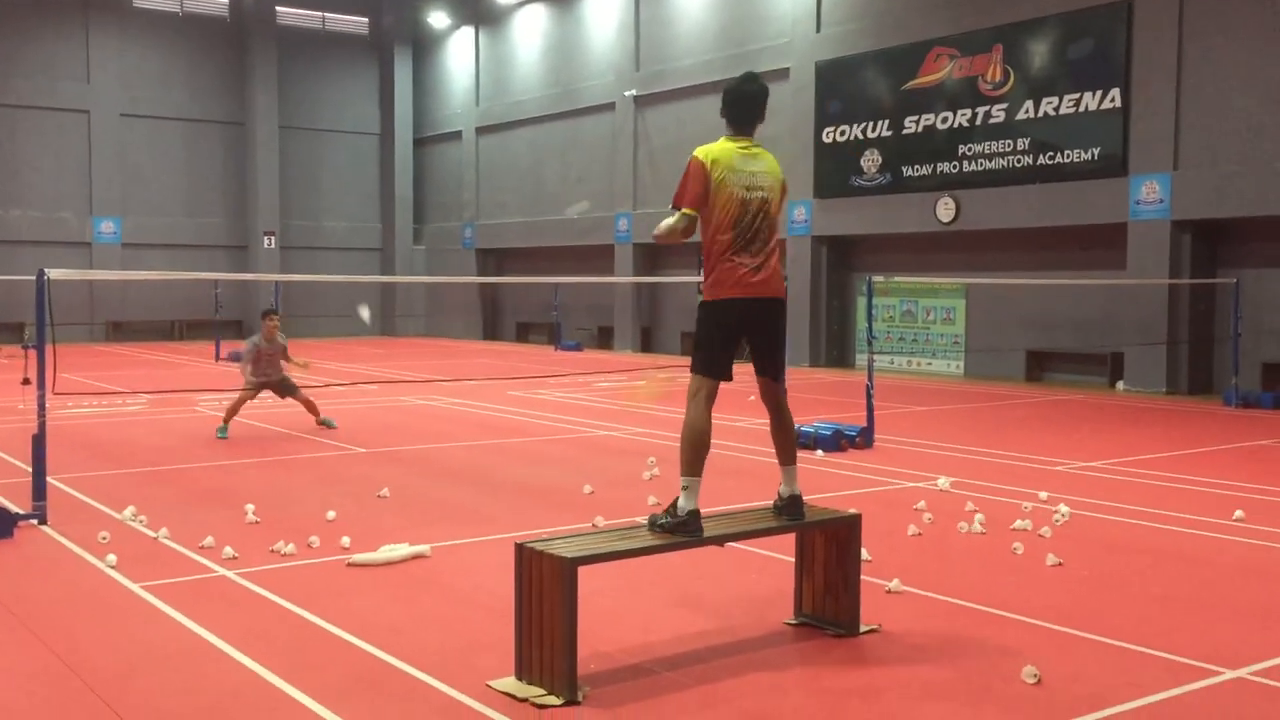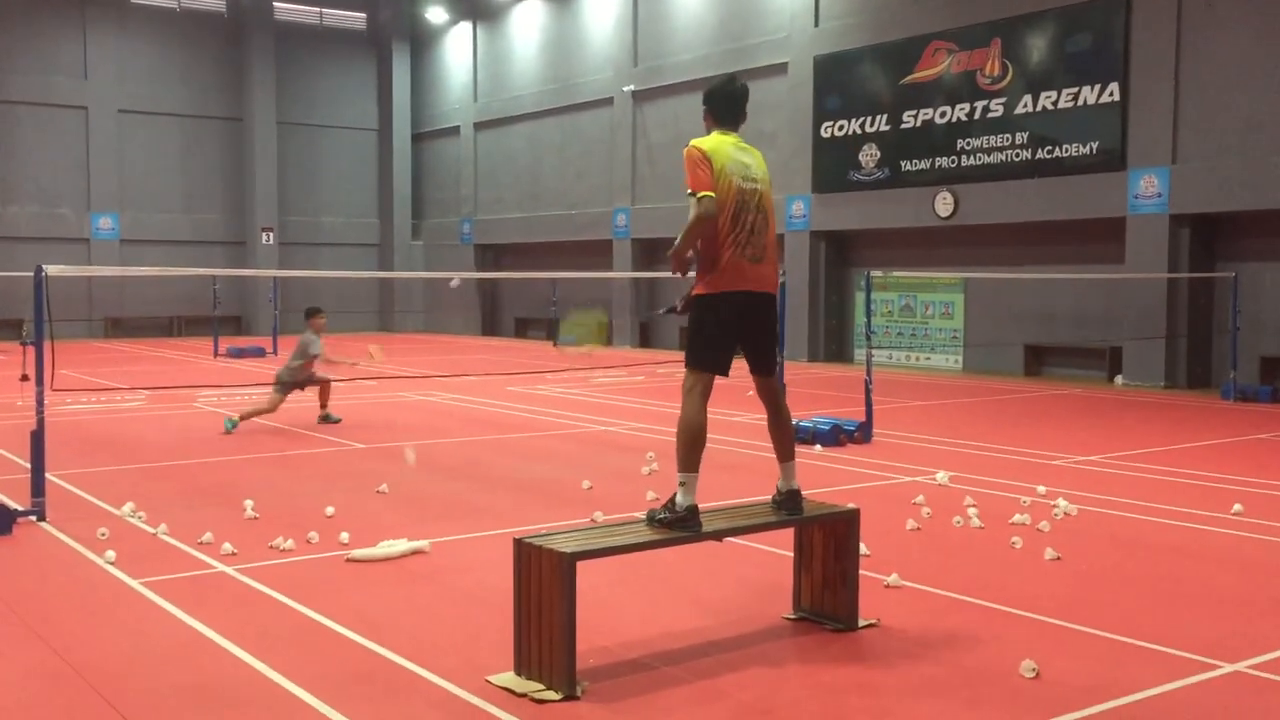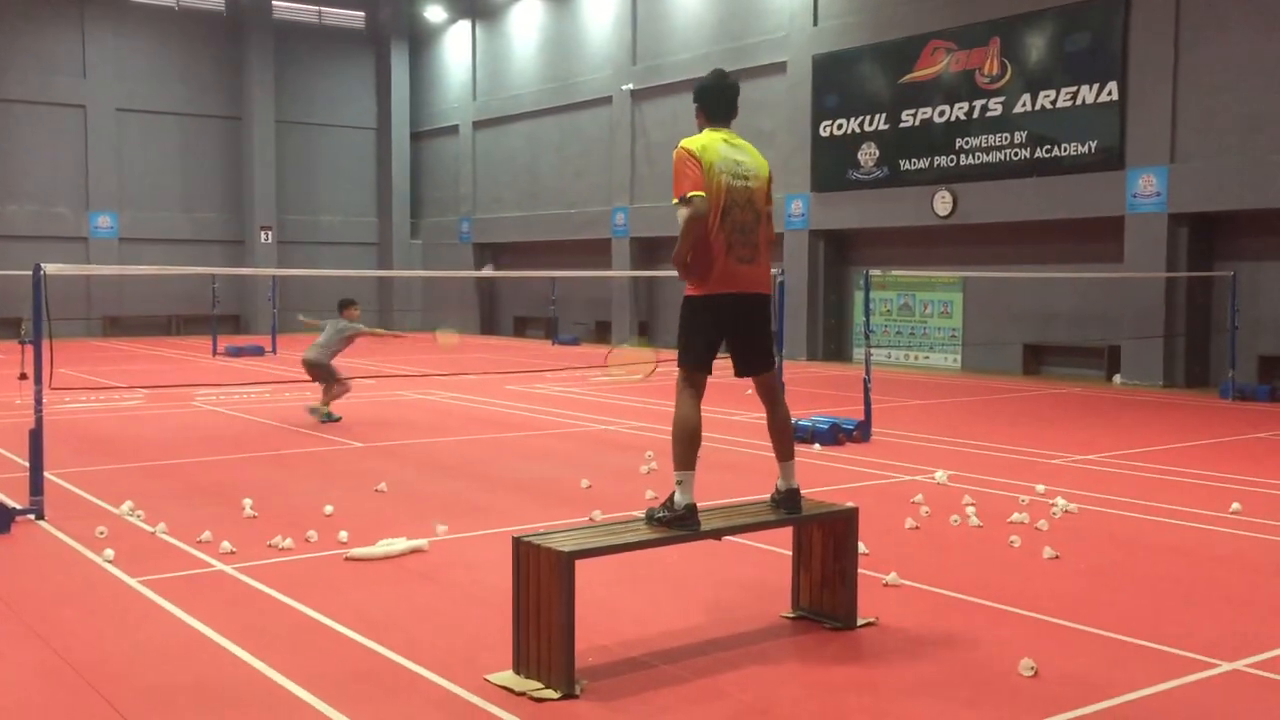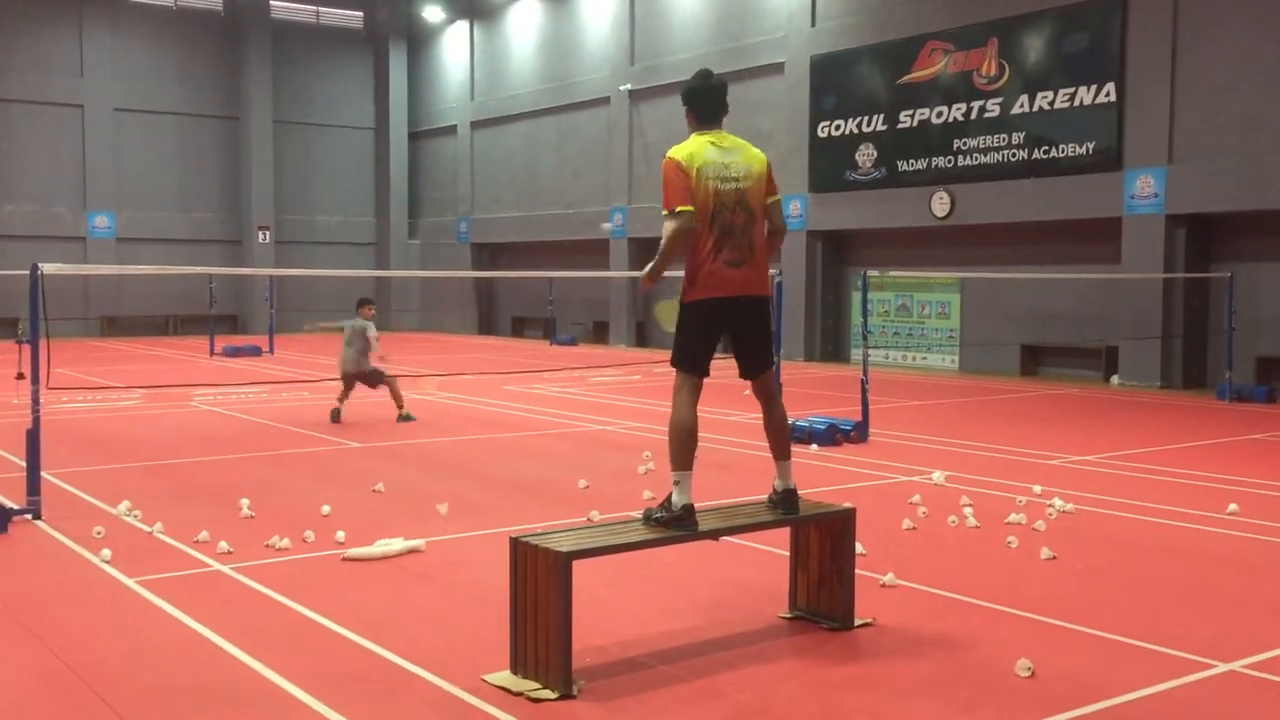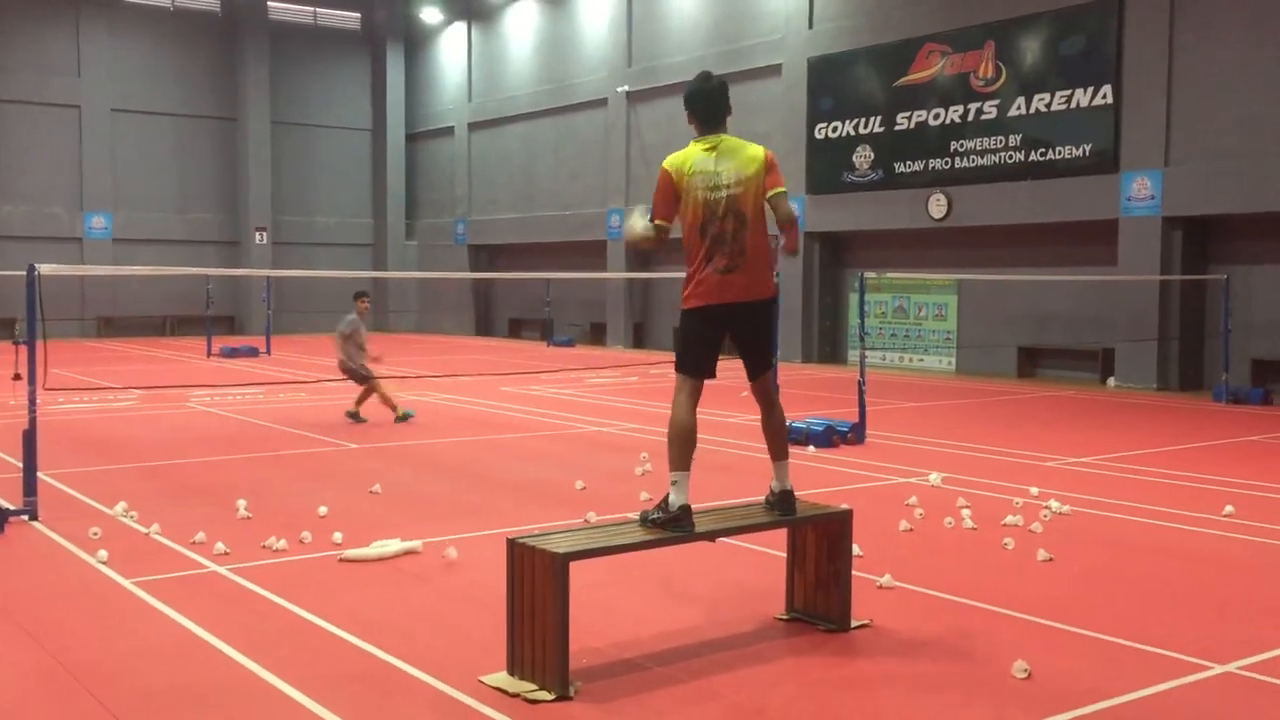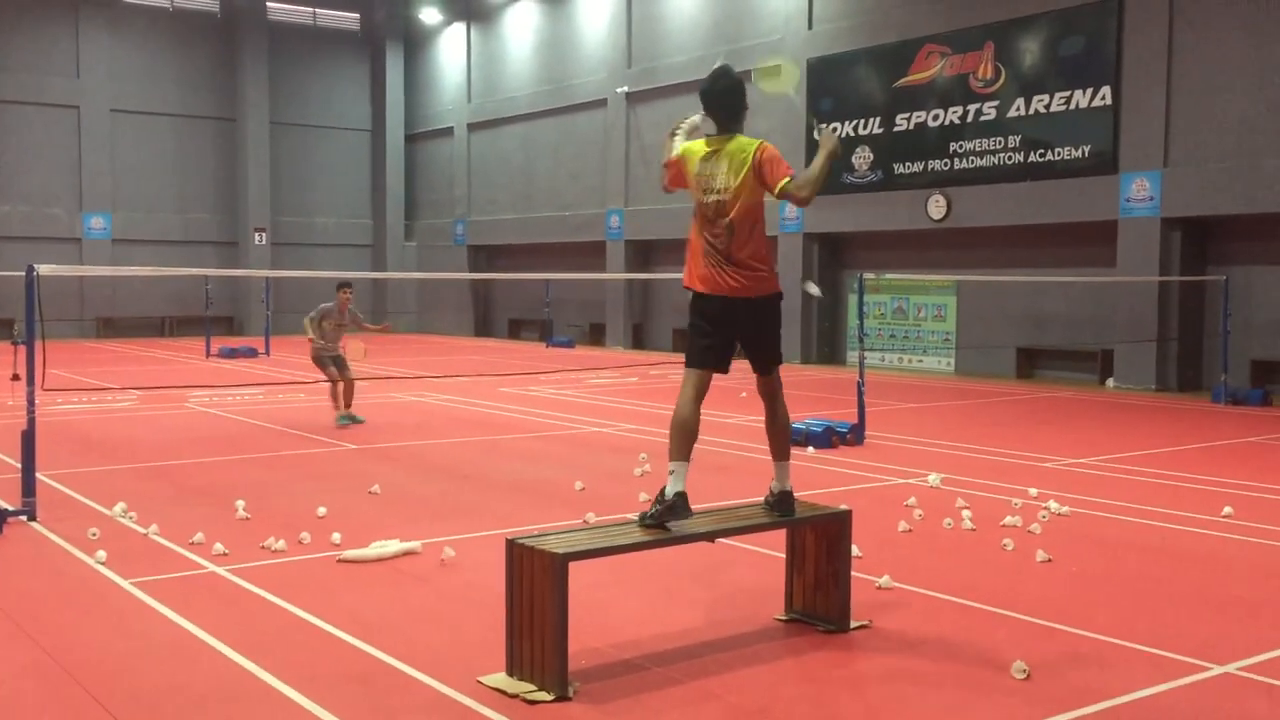
dt=0.2s
person 1, frame 1
left shoulder: (706, 157)
right shoulder: (773, 166)
left elbow: (685, 225)
left wrist: (665, 231)
left hip: (726, 293)
right hip: (771, 294)
left knee: (701, 393)
right knee: (775, 395)
left ankle: (687, 506)
right ankle: (790, 495)
person 1, frame 2
left shoulder: (701, 148)
right shoulder: (757, 160)
left elbow: (706, 209)
left wrist: (680, 250)
left hip: (721, 287)
right hip: (763, 288)
left knee: (697, 388)
right knee: (771, 390)
left ankle: (685, 502)
right ankle: (789, 489)
person 1, frame 3
left shoulder: (692, 149)
right shoulder: (757, 158)
left elbow: (695, 212)
left wrist: (681, 259)
left hip: (710, 288)
right hip: (756, 289)
left knee: (689, 388)
right knee: (770, 390)
left ankle: (683, 501)
right ankle: (788, 488)
person 1, frame 4
left shoulder: (681, 157)
right shoulder: (756, 156)
left elbow: (681, 226)
right elbow: (777, 225)
left wrist: (655, 269)
left hip: (705, 291)
right hip: (754, 291)
left knee: (686, 390)
right knee: (767, 389)
left ankle: (680, 501)
right ankle: (786, 489)
person 1, frame 5
left shoulder: (675, 166)
right shoulder: (758, 156)
left elbow: (659, 234)
right elbow: (786, 216)
left wrist: (637, 232)
right wrist: (792, 240)
left hip: (703, 297)
right hip: (754, 295)
left knee: (686, 396)
right knee: (766, 392)
left ankle: (677, 503)
right ankle: (782, 490)
person 1, frame 6
left shoulder: (690, 151)
right shoulder: (758, 154)
left elbow: (668, 180)
right elbow: (799, 193)
left wrist: (679, 133)
right wrist: (826, 151)
left hip: (708, 293)
right hip: (757, 293)
left knee: (692, 388)
right knee: (770, 389)
left ankle: (675, 492)
right ankle: (782, 490)
